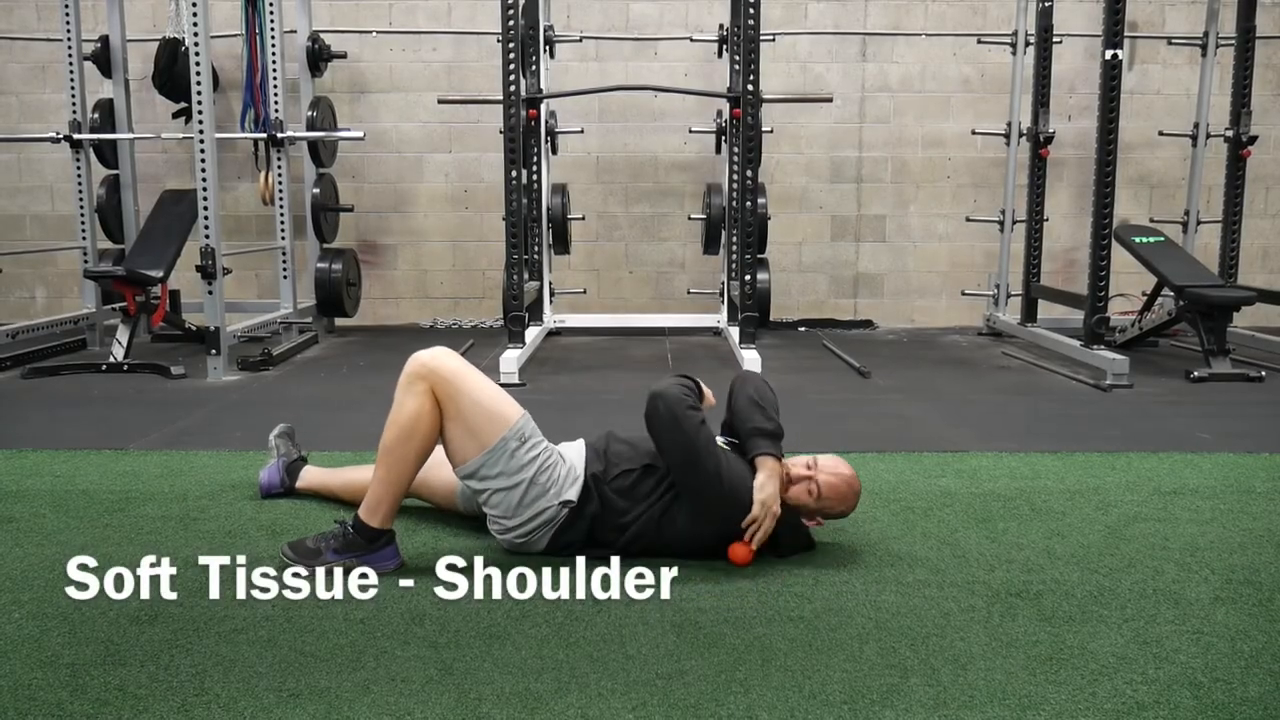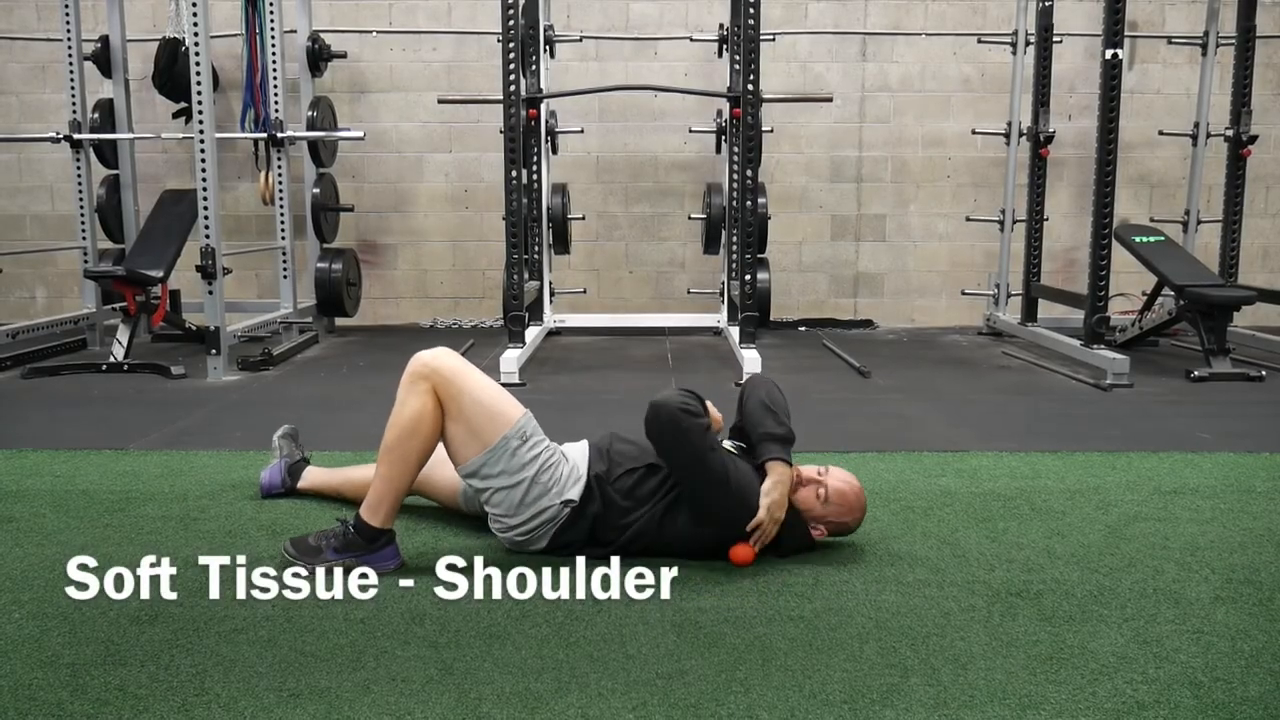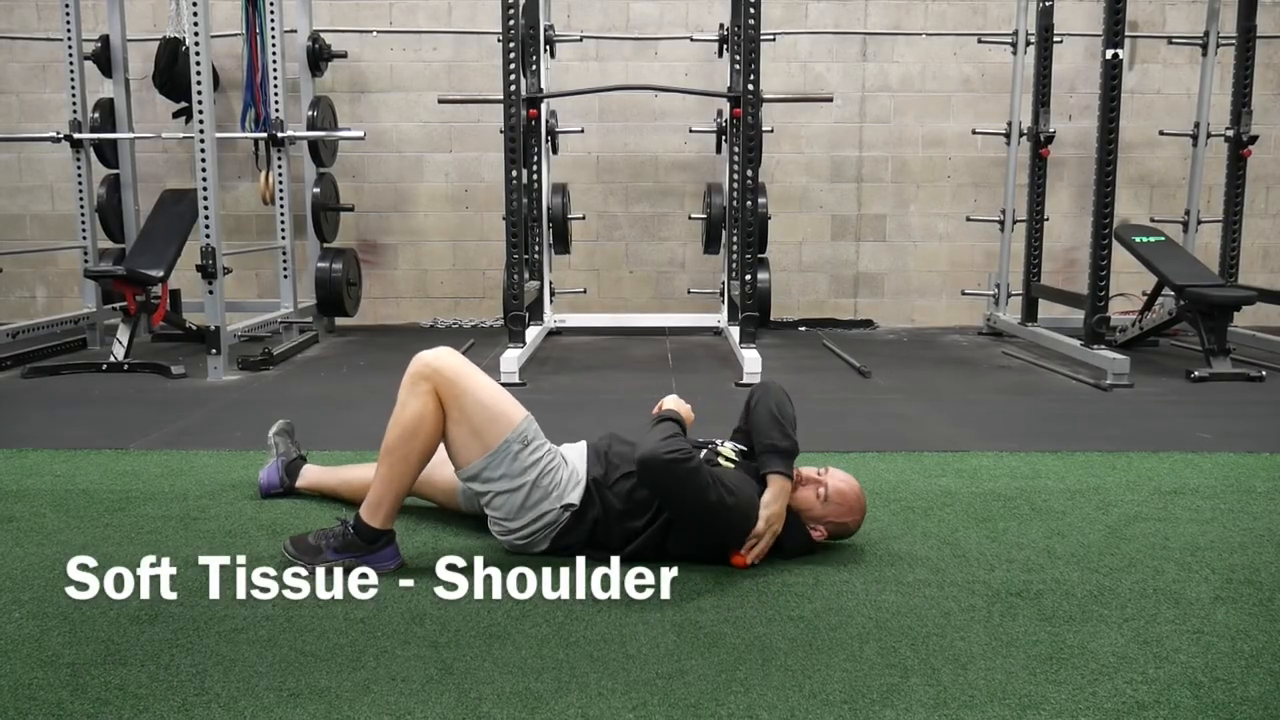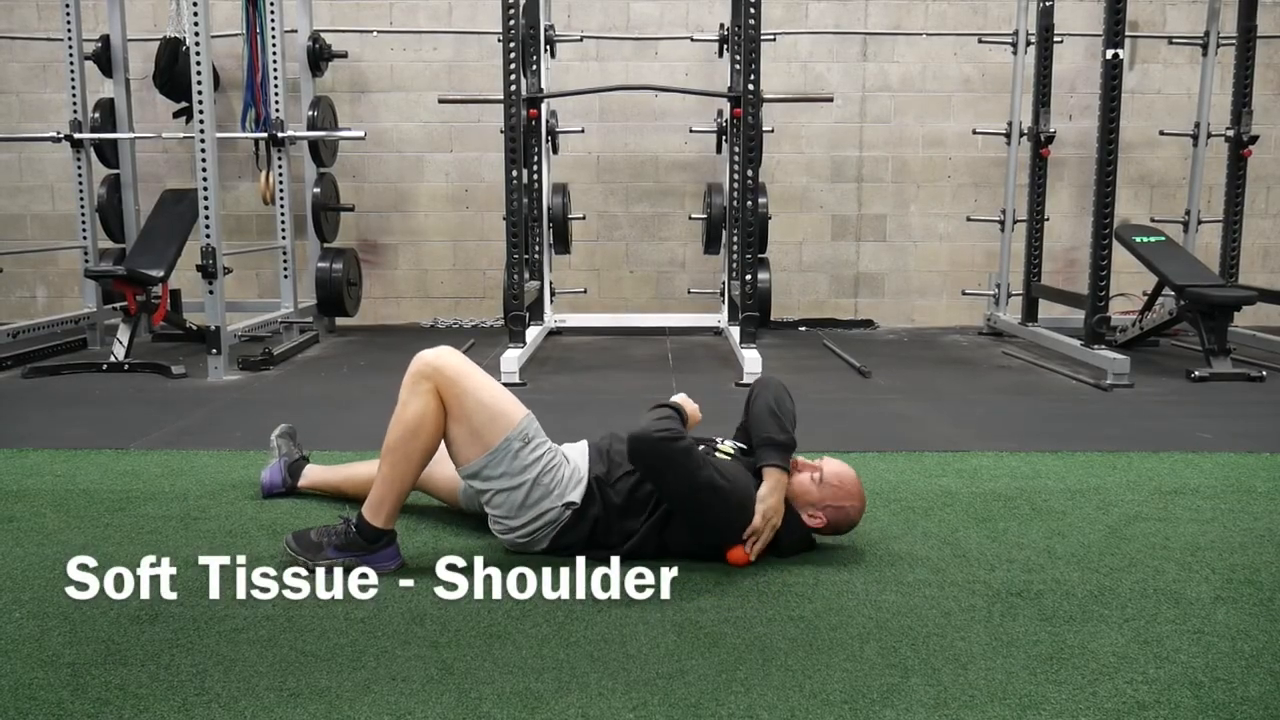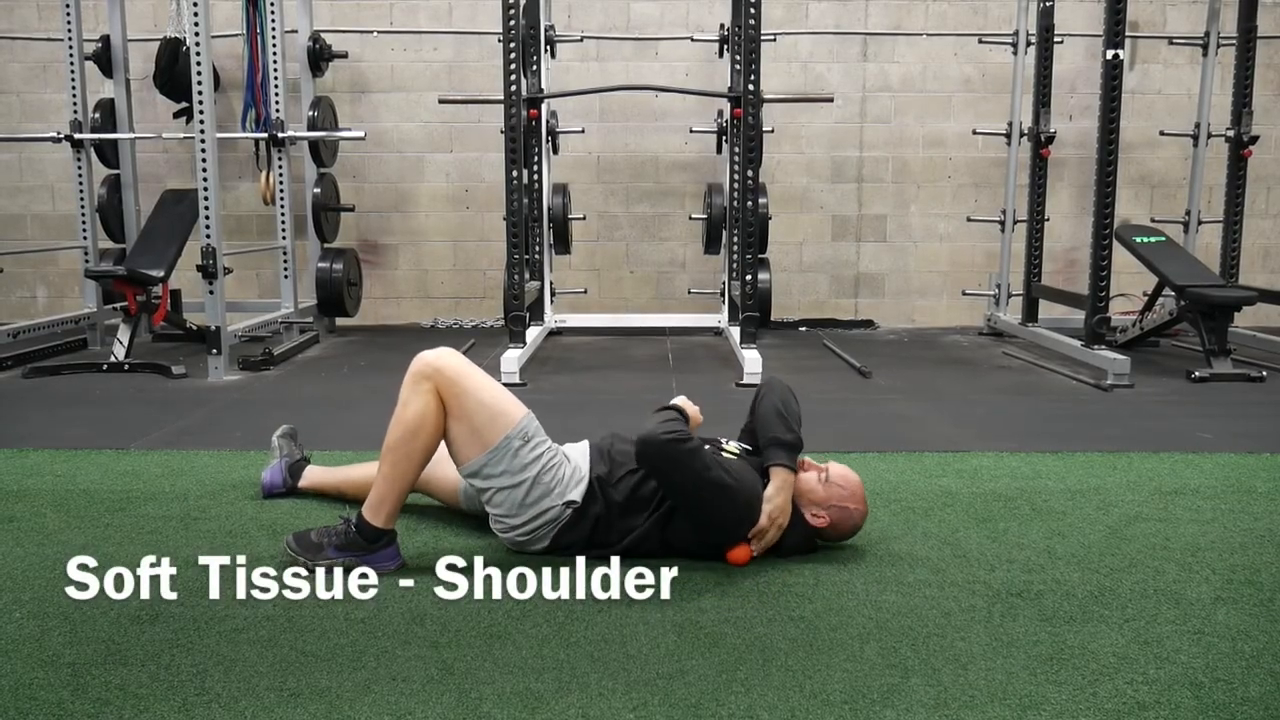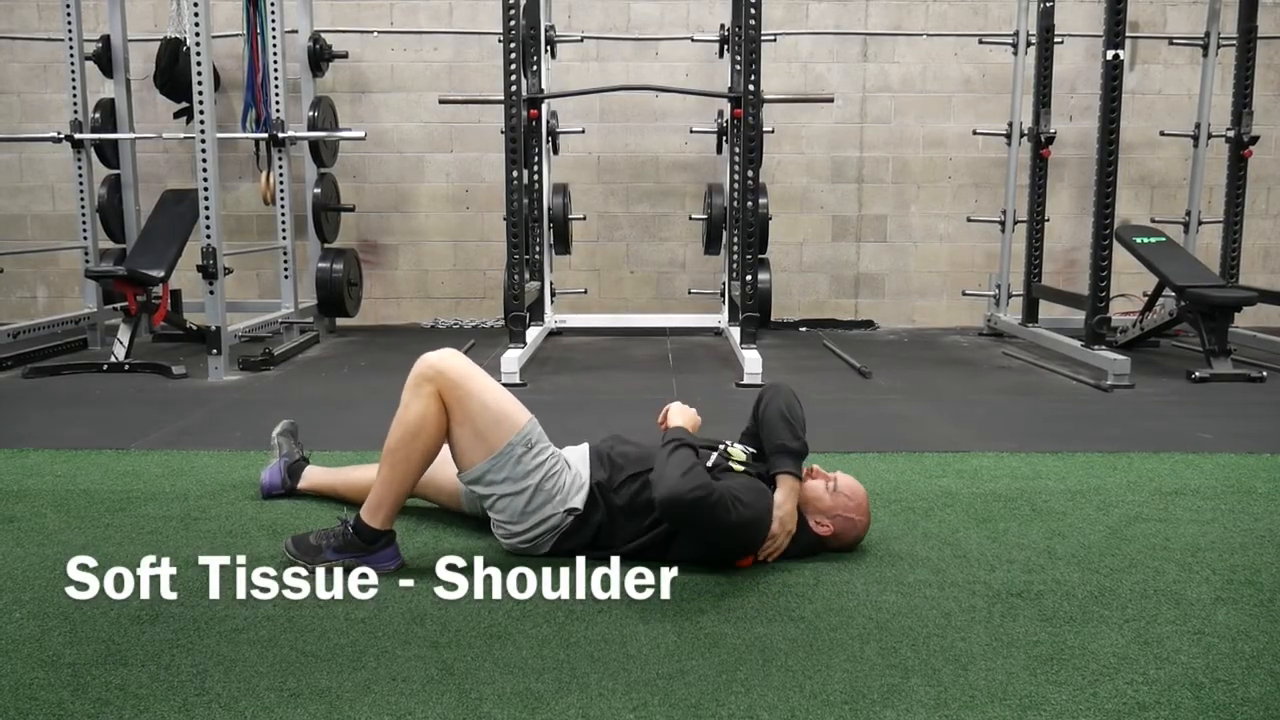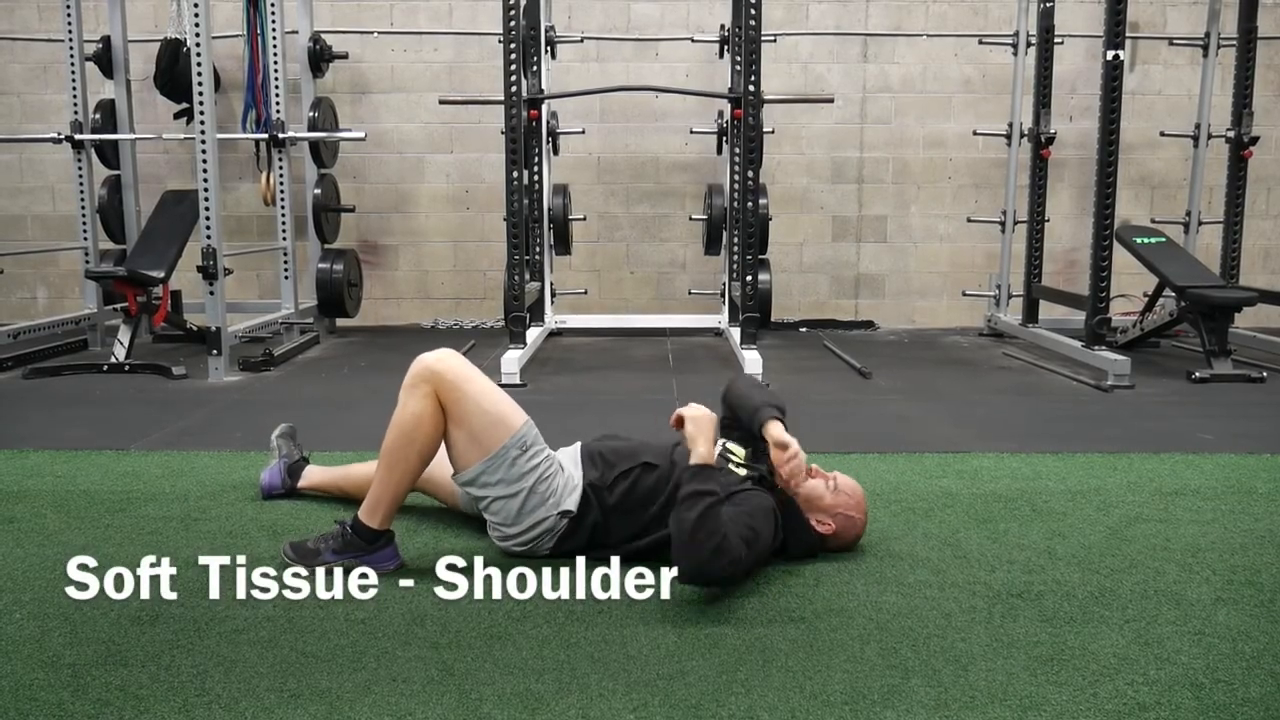
dt=0.3s
person 1, frame 1
left shoulder: (731, 498)
right shoulder: (754, 474)
left elbow: (663, 407)
right elbow: (749, 385)
left wrist: (691, 386)
right wrist: (769, 463)
left hip: (544, 504)
right hip: (559, 480)
left knee: (429, 368)
right knee: (411, 467)
left ankle: (367, 537)
right ankle: (299, 475)
person 1, frame 2
left shoulder: (737, 505)
right shoulder: (763, 478)
left elbow: (664, 415)
right elbow: (760, 389)
left wrist: (700, 412)
right wrist: (779, 463)
left hip: (545, 502)
right hip: (562, 478)
left knee: (430, 368)
right knee: (414, 464)
left ankle: (368, 537)
right ankle: (300, 475)
person 1, frame 3
left shoulder: (736, 514)
right shoulder: (761, 476)
left elbow: (656, 462)
right elbow: (768, 396)
left wrist: (673, 415)
right wrist: (778, 481)
left hip: (545, 507)
right hip: (565, 474)
left knee: (433, 368)
right knee: (414, 463)
left ankle: (368, 538)
right ankle: (298, 473)
person 1, frame 4
left shoulder: (732, 502)
right shoulder: (759, 477)
left elbow: (648, 443)
right elbow: (768, 390)
left wrist: (677, 409)
right wrist: (776, 473)
left hip: (546, 504)
right hip: (562, 478)
left knee: (434, 367)
right knee: (418, 461)
left ankle: (369, 537)
right ankle: (299, 473)
person 1, frame 5
left shoulder: (739, 502)
right shoulder: (762, 475)
left elbow: (657, 446)
right elbow: (774, 392)
left wrist: (679, 412)
right wrist: (782, 473)
left hip: (547, 504)
right hip: (564, 478)
left knee: (434, 367)
right knee: (416, 463)
left ankle: (370, 537)
right ankle: (300, 475)
person 1, frame 6
left shoulder: (751, 513)
right shoulder: (765, 474)
left elbow: (677, 494)
right elbow: (776, 397)
left wrist: (681, 430)
right wrist: (788, 478)
left hip: (549, 508)
right hip: (568, 477)
left knee: (438, 370)
right knee: (413, 465)
left ankle: (368, 538)
right ankle: (298, 475)
person 1, frame 7
left shoulder: (758, 517)
right shoulder: (759, 471)
left elbow: (699, 562)
right elbow: (739, 391)
left wrist: (701, 452)
right wrist: (776, 426)
left hip: (545, 508)
right hip: (562, 476)
left knee: (435, 370)
right knee: (417, 459)
left ankle: (367, 538)
right ankle: (300, 475)
